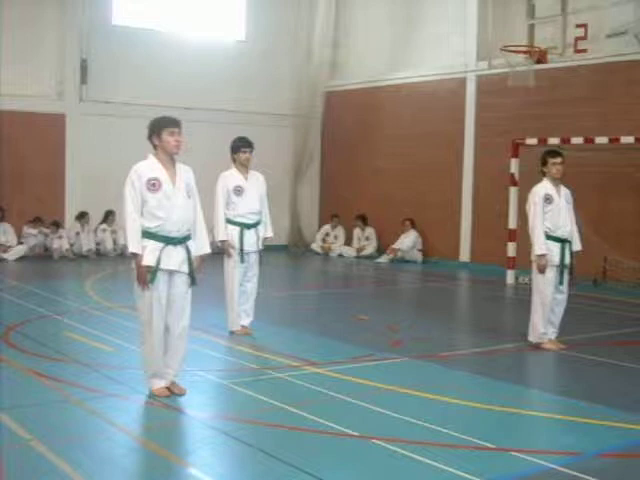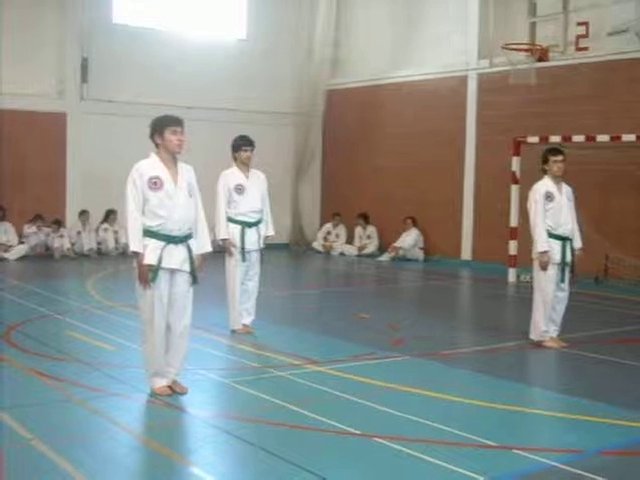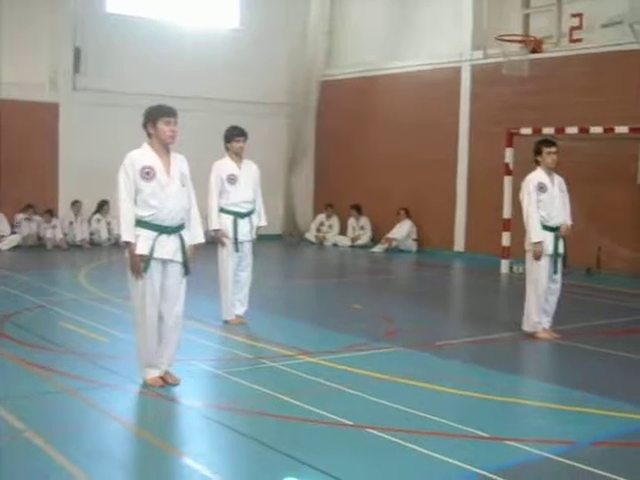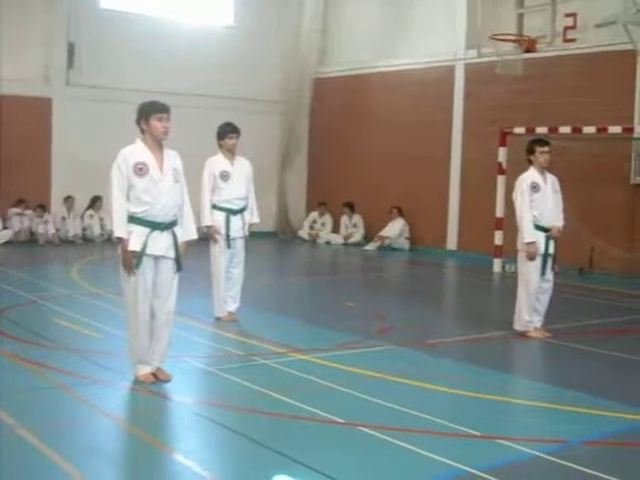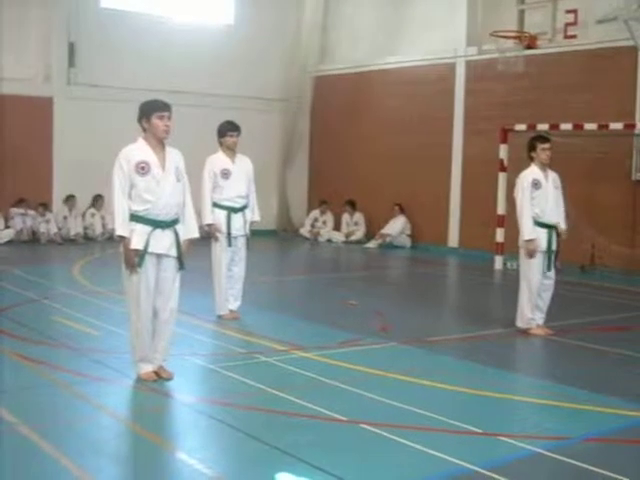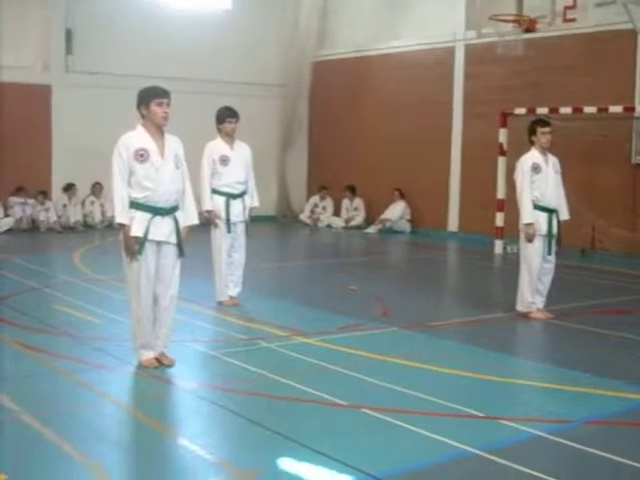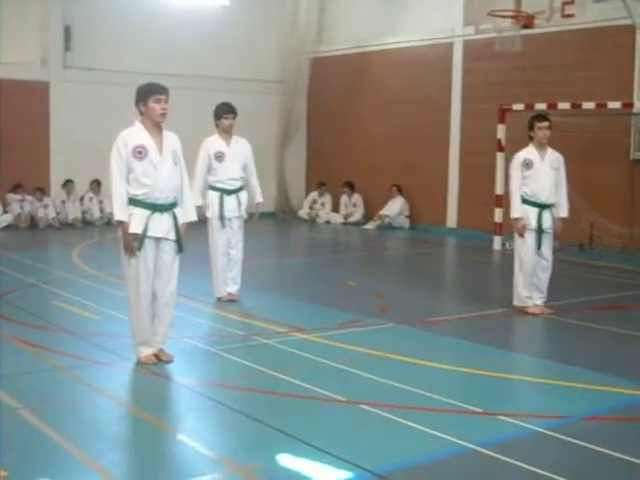
dt=0.3s
person 1, frame 1
left shoulder: (186, 173)
right shoulder: (141, 171)
left elbow: (196, 213)
right elbow: (132, 215)
left wrist: (198, 253)
right wrist: (139, 257)
left hip: (182, 253)
right hip: (154, 253)
left knee: (179, 319)
right knee: (154, 319)
left ankle: (170, 375)
right ankle: (156, 378)
person 1, frame 2
left shoulder: (188, 171)
right shoulder: (142, 170)
left elbow: (197, 212)
right elbow: (134, 214)
left wrist: (199, 252)
right wrist: (140, 257)
left hip: (183, 252)
right hip: (155, 252)
left knee: (181, 318)
right knee: (156, 318)
left ankle: (172, 375)
right ankle: (158, 377)
person 1, frame 3
left shoulder: (181, 161)
right shoulder: (134, 160)
left elbow: (189, 203)
right elbow: (126, 204)
left wrist: (192, 242)
right wrist: (132, 247)
left hip: (175, 242)
right hip: (147, 242)
left knee: (173, 309)
right knee: (148, 308)
left ankle: (164, 365)
right ankle: (150, 368)
person 1, frame 4
left shoulder: (174, 158)
right shoulder: (128, 156)
left elbow: (182, 199)
right elbow: (119, 200)
left wrist: (184, 239)
right wrist: (124, 242)
left hip: (168, 239)
right hip: (140, 238)
left knee: (165, 305)
right knee: (139, 305)
left ankle: (155, 361)
right ankle: (141, 364)
person 1, frame 5
left shoulder: (176, 156)
right shoulder: (129, 154)
left elbow: (185, 197)
right elbow: (121, 198)
left wrist: (186, 237)
right wrist: (126, 241)
left hip: (170, 237)
right hip: (142, 236)
left knee: (167, 303)
right knee: (142, 303)
left ankle: (158, 360)
right ankle: (144, 363)
person 1, frame 6
left shoulder: (175, 143)
right shoulder: (128, 142)
left elbow: (184, 184)
right elbow: (120, 186)
left wrist: (186, 224)
right wrist: (125, 228)
left hip: (170, 224)
right hip: (141, 223)
left knee: (168, 290)
right knee: (143, 290)
left ankle: (159, 346)
right ankle: (145, 349)
person 1, frame 7
left shoulder: (173, 140)
right shoulder: (126, 139)
left elbow: (182, 181)
right elbow: (118, 183)
left wrist: (184, 220)
right wrist: (124, 225)
left hip: (169, 220)
right hip: (140, 220)
left knee: (166, 287)
right knee: (141, 287)
left ankle: (158, 343)
right ankle: (144, 346)
person 2, frame 1
left shoulder: (566, 193)
right shoulder: (539, 191)
left elbow: (571, 222)
right elbow: (536, 224)
left wrist: (575, 249)
right wrist: (540, 253)
left hip: (563, 249)
right hip: (547, 249)
left knee: (560, 294)
right knee: (544, 294)
left ankle: (551, 335)
right ankle: (540, 336)
person 2, frame 2
left shoulder: (567, 190)
right shoulder: (539, 189)
left elbow: (572, 220)
right elbow: (537, 221)
left wrist: (577, 244)
right wrist: (542, 250)
left hip: (564, 247)
right hip: (548, 246)
left knee: (561, 292)
right knee: (545, 292)
left ankle: (552, 333)
right ankle: (542, 334)
person 2, frame 3
left shoulder: (560, 181)
right shoulder: (532, 180)
left elbow: (565, 208)
right elbow: (530, 212)
left wrist: (567, 224)
right wrist: (536, 240)
left hip: (557, 238)
right hip: (541, 237)
left knee: (554, 283)
right knee: (539, 283)
left ankle: (545, 324)
right ankle: (535, 325)
person 2, frame 4
left shoulder: (553, 181)
right shoulder: (525, 180)
left elbow: (558, 208)
right elbow: (523, 212)
left wrist: (558, 226)
right wrist: (530, 241)
left hip: (549, 239)
right hip: (532, 237)
left knee: (546, 283)
right knee: (530, 282)
left ankle: (536, 323)
right ankle: (526, 324)
person 2, frame 5
left shoulder: (554, 177)
right shoulder: (526, 177)
left elbow: (559, 206)
right elbow: (523, 210)
left wrist: (562, 226)
right wrist: (529, 238)
left hip: (550, 235)
right hip: (534, 234)
left knee: (547, 280)
right knee: (532, 279)
left ankle: (538, 320)
right ankle: (528, 322)
person 2, frame 6
left shoulder: (554, 161)
right shoulder: (526, 161)
left elbow: (559, 192)
right elbow: (523, 194)
left wrist: (562, 218)
right wrist: (528, 223)
left hip: (550, 218)
right hip: (534, 218)
left knee: (548, 264)
right knee: (532, 263)
left ankle: (538, 304)
right ankle: (528, 306)
person 2, frame 7
left shoulder: (557, 158)
right shoulder: (521, 157)
left elbow: (561, 189)
right elbow: (515, 189)
left wrist: (560, 217)
right wrist: (518, 217)
left hip: (547, 214)
right hip: (528, 213)
left knee: (545, 260)
right knee: (526, 258)
left ankle: (538, 300)
right ankle: (525, 301)
person 3, frame 1
left shoulder: (259, 178)
right shoulder: (225, 178)
left elbow: (264, 207)
right elbow: (219, 209)
left wrist: (266, 233)
right wrist: (223, 238)
left hip: (253, 234)
right hip: (235, 234)
left knee: (251, 280)
right knee: (235, 280)
left ankle: (246, 321)
right ankle: (235, 324)
person 3, frame 2
left shoulder: (260, 177)
right shoulder: (227, 176)
left elbow: (265, 206)
right elbow: (221, 208)
left wrist: (267, 232)
right wrist: (224, 237)
left hip: (255, 233)
right hip: (236, 232)
left knee: (252, 279)
right knee: (236, 279)
left ankle: (247, 320)
right ankle: (237, 323)
person 3, frame 3
left shoulder: (252, 167)
right shoulder: (219, 166)
left elbow: (257, 196)
right elbow: (213, 198)
left wrist: (259, 222)
right wrist: (216, 227)
left hip: (247, 223)
right hip: (228, 223)
left knee: (245, 269)
right knee: (228, 269)
left ankle: (240, 310)
right ankle: (230, 313)
person 3, frame 4
left shoulder: (245, 164)
right shoulder: (212, 163)
left elbow: (250, 193)
right elbow: (205, 194)
left wrist: (251, 220)
right wrist: (208, 224)
left hip: (239, 220)
right hip: (220, 219)
left knee: (237, 266)
right knee: (220, 266)
left ankle: (232, 307)
right ankle: (221, 310)
person 3, frame 5
left shoulder: (246, 162)
right shoulder: (213, 161)
left elbow: (251, 191)
right elbow: (206, 192)
left wrist: (252, 218)
right wrist: (209, 222)
left hip: (241, 217)
right hip: (221, 216)
left knee: (238, 264)
right knee: (222, 264)
left ankle: (233, 305)
right ankle: (223, 308)
person 3, frame 6
left shoulder: (244, 148)
right shoulder: (211, 148)
left elbow: (250, 178)
right elbow: (205, 179)
left wrist: (252, 204)
right wrist: (209, 208)
left hip: (240, 204)
right hip: (221, 203)
left knee: (238, 251)
right knee: (222, 251)
left ankle: (233, 292)
right ankle: (223, 294)
person 3, frame 7
left shoulder: (243, 144)
right shoulder: (208, 144)
left elbow: (251, 174)
right elbow: (200, 174)
left wrist: (257, 199)
right wrist: (198, 202)
left hip: (237, 200)
right hip: (217, 199)
left knee: (236, 247)
right knee: (219, 247)
left ankle: (232, 289)
right ankle: (222, 290)
